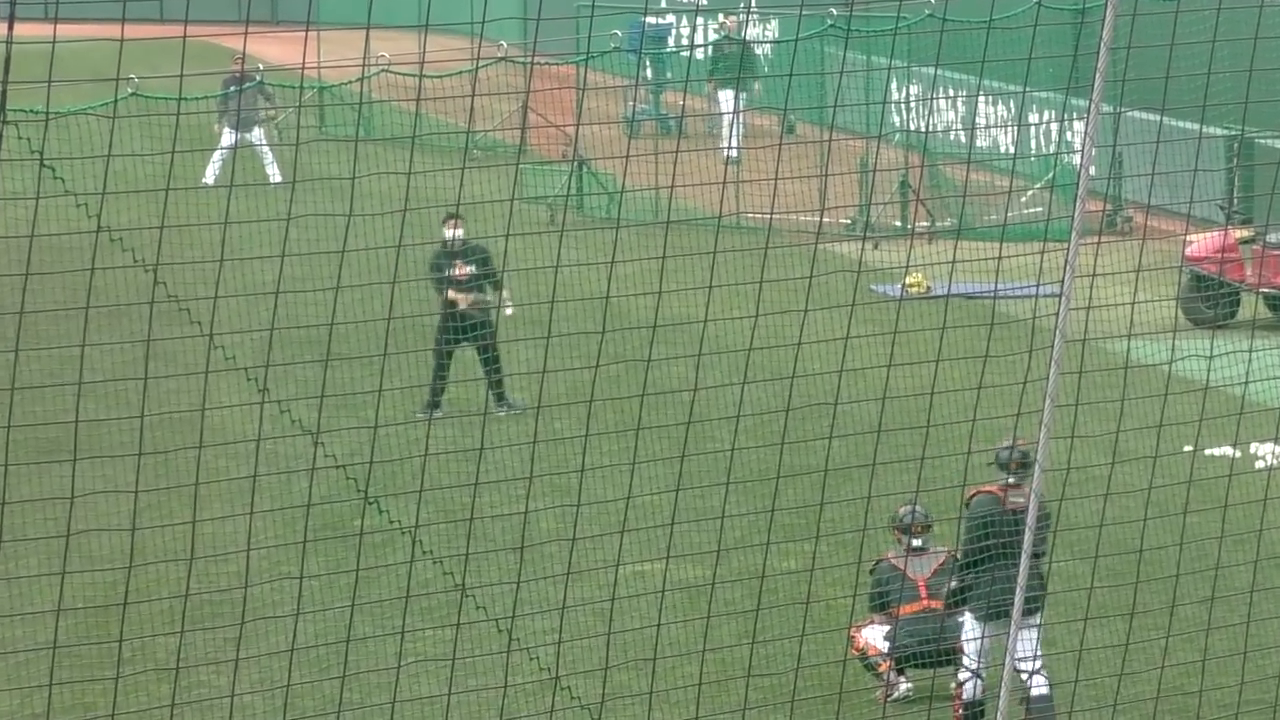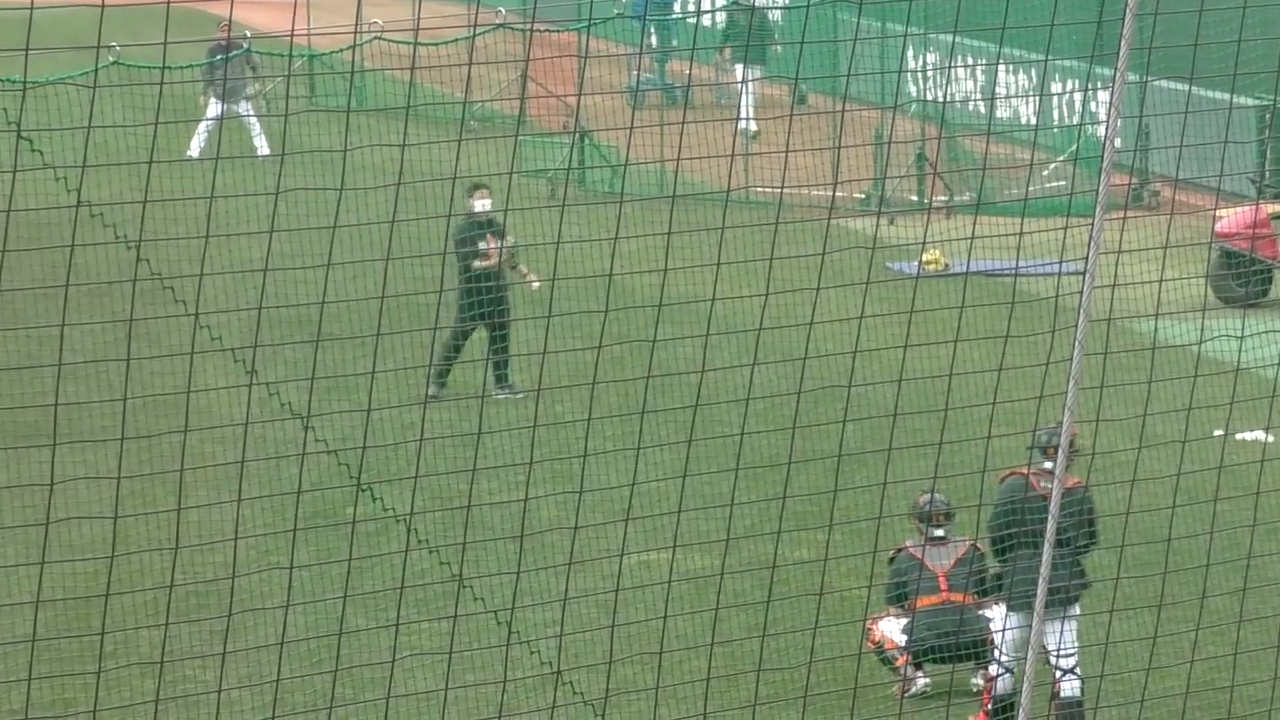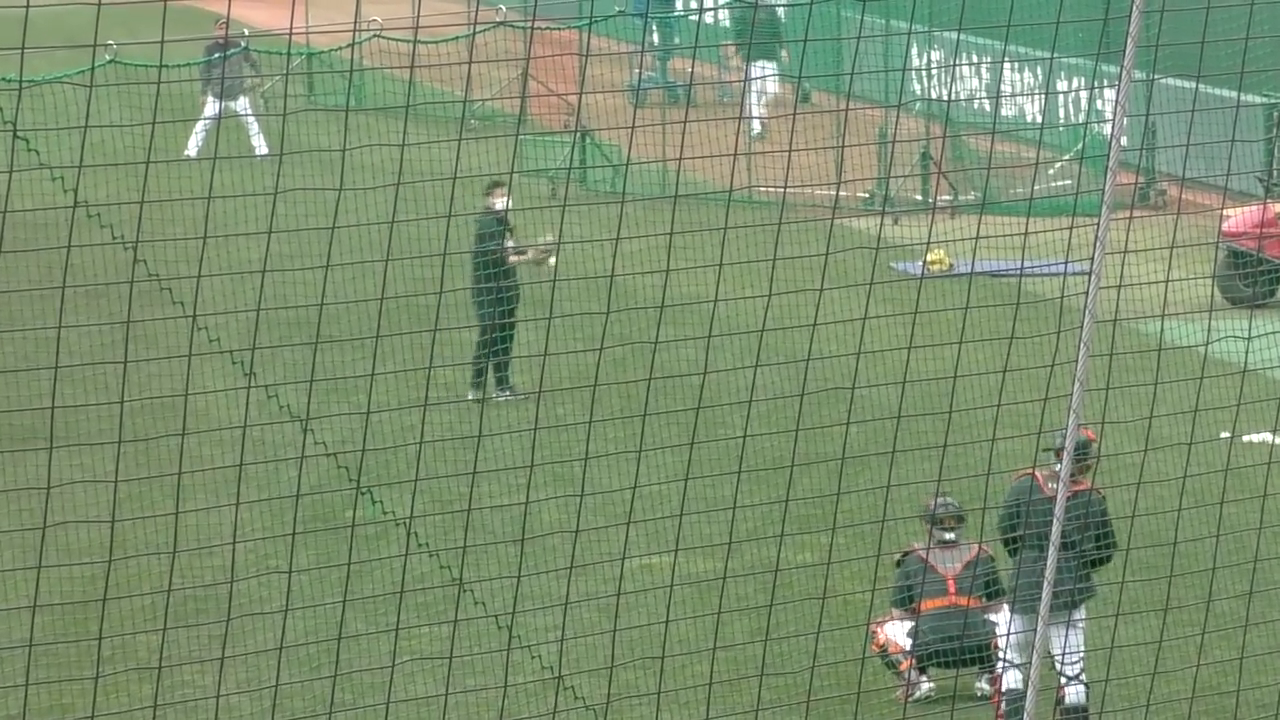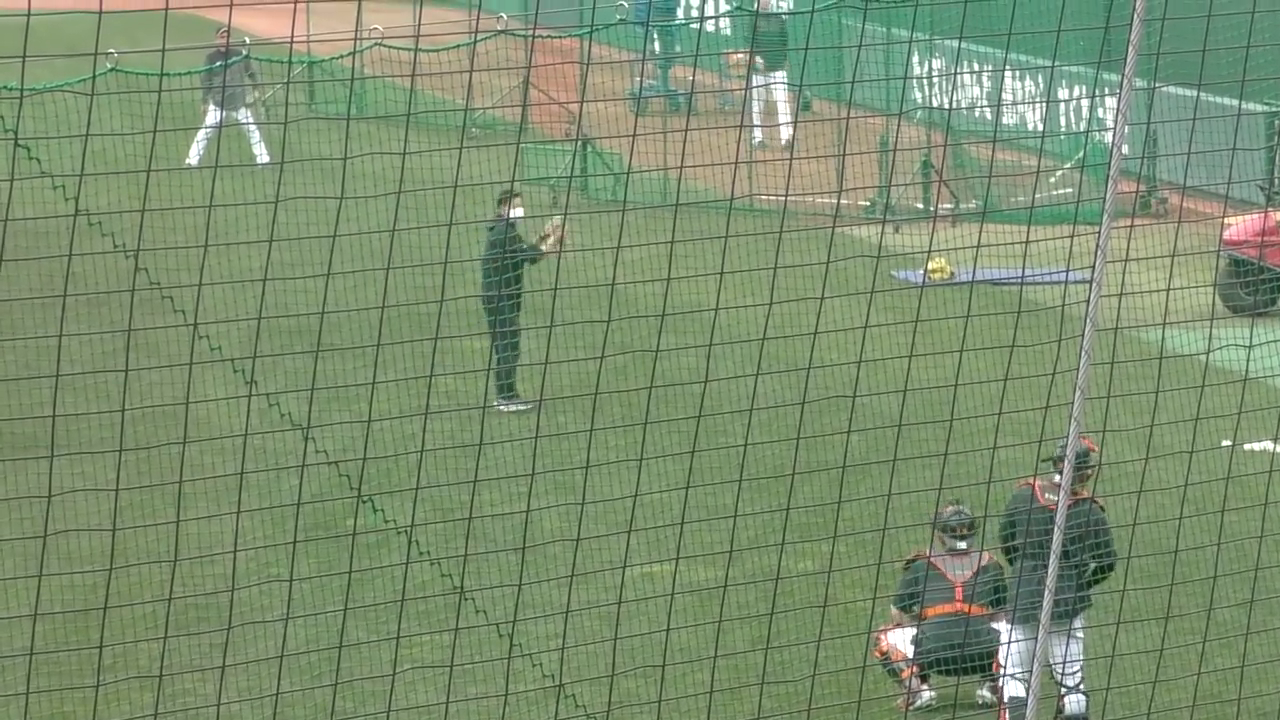
dt=0.2s
person 1, frame 1
left shoulder: (983, 501)
right shoulder: (1039, 504)
left elbow: (969, 552)
right elbow: (1041, 549)
left wrist: (959, 581)
left hip: (986, 598)
right hip: (1028, 597)
left knee: (973, 664)
right knee: (1032, 665)
person 1, frame 2
left shoulder: (1014, 484)
right shoulder: (1079, 492)
left elbow: (995, 531)
right elbow: (1089, 540)
left wrist: (1006, 561)
left hip: (1020, 586)
right hip: (1064, 588)
left knee: (1005, 657)
right knee: (1065, 662)
person 1, frame 3
left shoulder: (1025, 485)
right shoulder: (1091, 498)
left elbow: (1005, 531)
right elbow: (1107, 550)
left hip: (1026, 588)
right hip: (1069, 592)
left knee: (1012, 660)
right knee: (1071, 667)
person 1, frame 4
left shoulder: (1024, 495)
right shoulder: (1090, 508)
left elbow: (1006, 544)
right elbow: (1107, 562)
left hip: (1024, 599)
right hip: (1068, 602)
left knee: (1013, 672)
right knee: (1071, 678)
person 2, frame 1
left shoulder: (480, 252)
right shoulder: (437, 258)
left elbow: (495, 279)
right elbow: (440, 288)
left wrist: (505, 299)
right wrist: (459, 297)
left hip: (479, 315)
right hip: (451, 316)
left knee: (490, 358)
right knee: (440, 360)
left ankle: (501, 402)
right ankle: (433, 405)
person 2, frame 2
left shoulder: (498, 225)
right shoulder: (463, 229)
left elbow: (506, 256)
right elbow: (467, 263)
left wrist: (523, 272)
right wrist: (490, 263)
left hip: (497, 290)
right hip: (472, 291)
left knee: (500, 337)
right knee: (458, 336)
left ankle: (502, 384)
right ankle: (438, 381)
person 2, frame 3
left shoulder: (504, 223)
right shoulder: (486, 226)
right elbow: (498, 258)
left wrist: (532, 254)
right wrist: (527, 258)
left hip: (507, 289)
right hip: (489, 290)
left knee: (505, 337)
right knee: (488, 336)
left ankle: (502, 385)
right ankle: (476, 385)
person 2, frame 4
left shoulder: (504, 231)
right shoulder: (505, 232)
left elbow: (522, 255)
right elbow: (530, 256)
left wrist: (543, 240)
right wrist: (551, 243)
left hip: (503, 297)
right hip: (501, 298)
left knee: (504, 346)
right knee: (509, 346)
left ankle: (504, 395)
right ankle: (509, 397)
person 3, frame 1
left shoulder: (885, 567)
right shoulder: (950, 561)
left elbow: (879, 618)
left hip: (906, 650)
right hip: (951, 647)
left knee: (859, 635)
left ankle: (897, 680)
person 3, frame 2
left shoulder: (904, 558)
right shoulder: (973, 551)
left elbow: (895, 611)
right elbow: (987, 602)
left hip: (926, 645)
right hip: (973, 642)
left knee: (876, 628)
right knee: (996, 611)
left ankle: (913, 676)
right ankle: (983, 673)
person 3, frame 3
left shoulder: (912, 560)
right shoulder: (982, 556)
left elbow: (899, 613)
right elbow: (997, 606)
left hip: (930, 648)
right hip: (978, 647)
left knee: (881, 630)
right knee: (1004, 615)
left ankle: (916, 680)
right ankle: (988, 678)
person 3, frame 4
left shoulder: (921, 565)
right shoulder: (990, 564)
left elbow: (897, 612)
right elbow: (1003, 613)
left hip: (935, 653)
right hip: (983, 652)
left knee: (886, 638)
left ankle: (917, 688)
right ankle: (990, 686)
